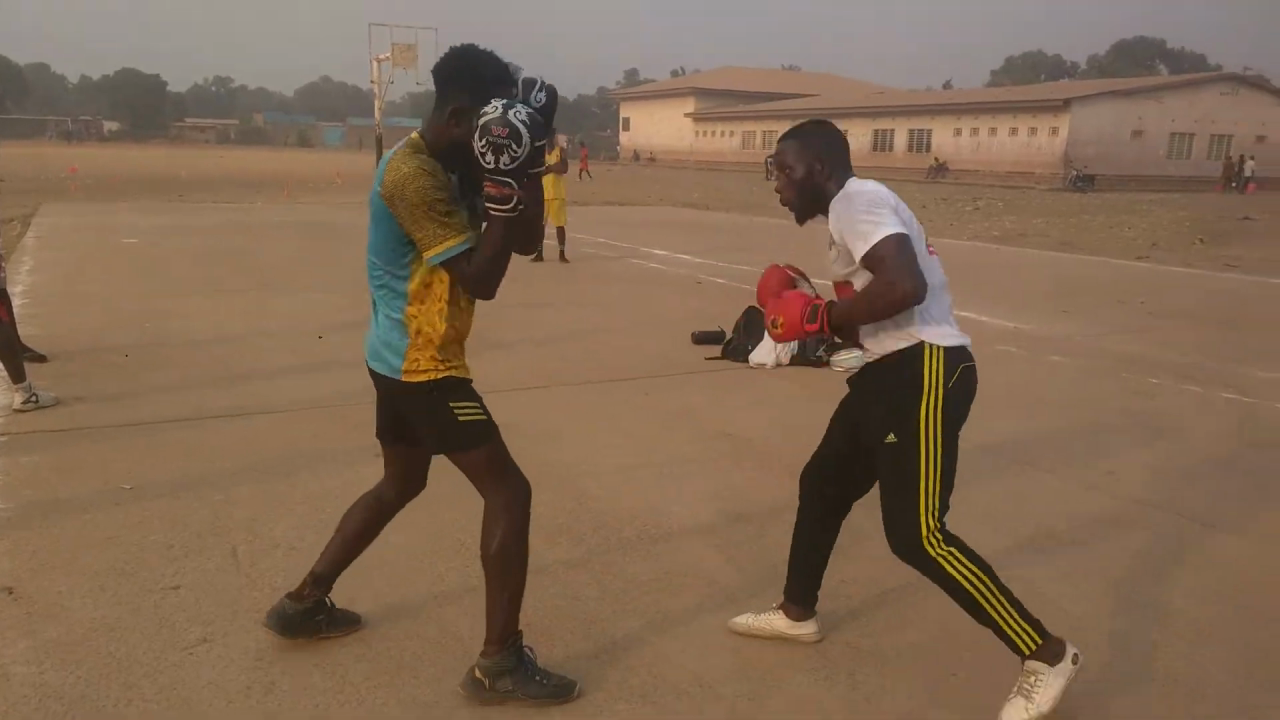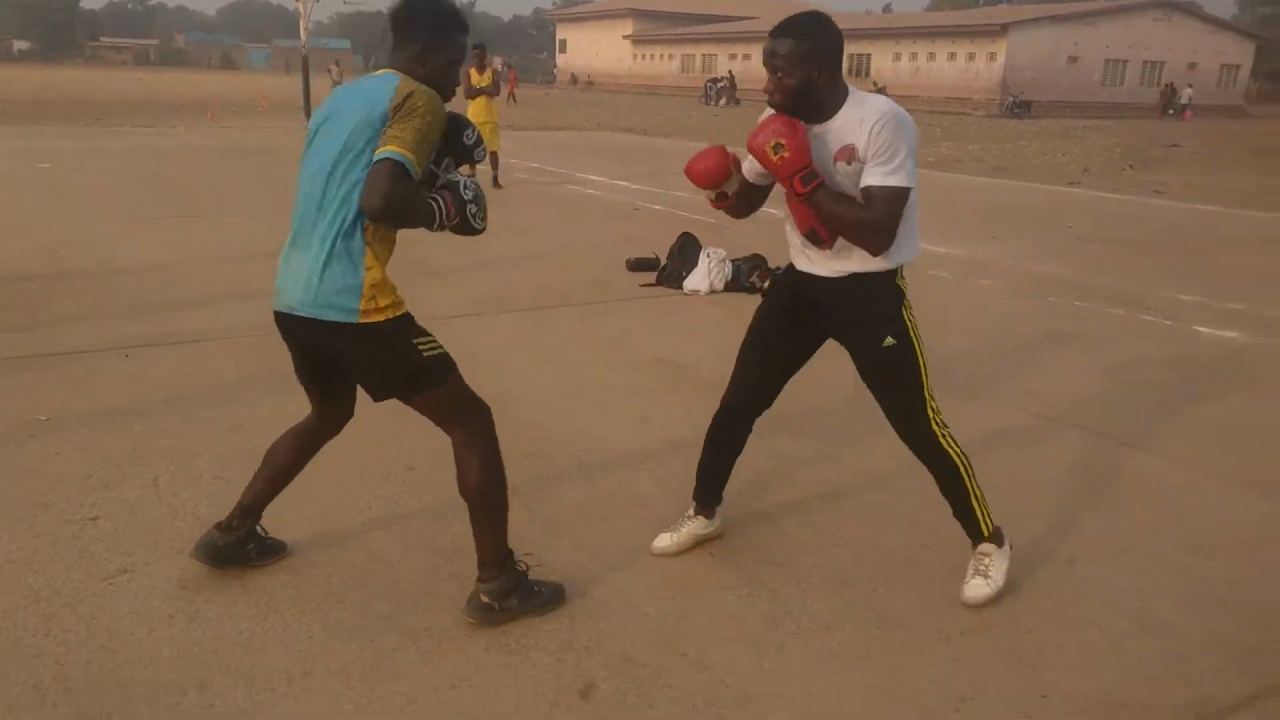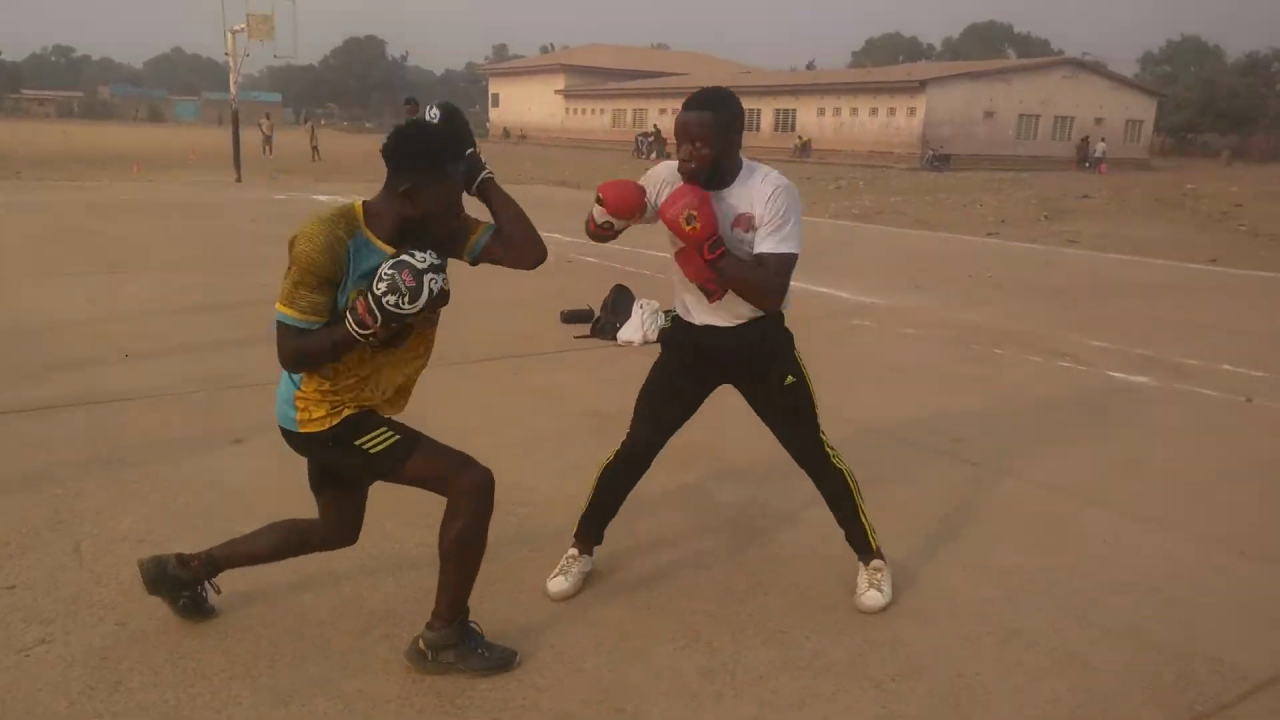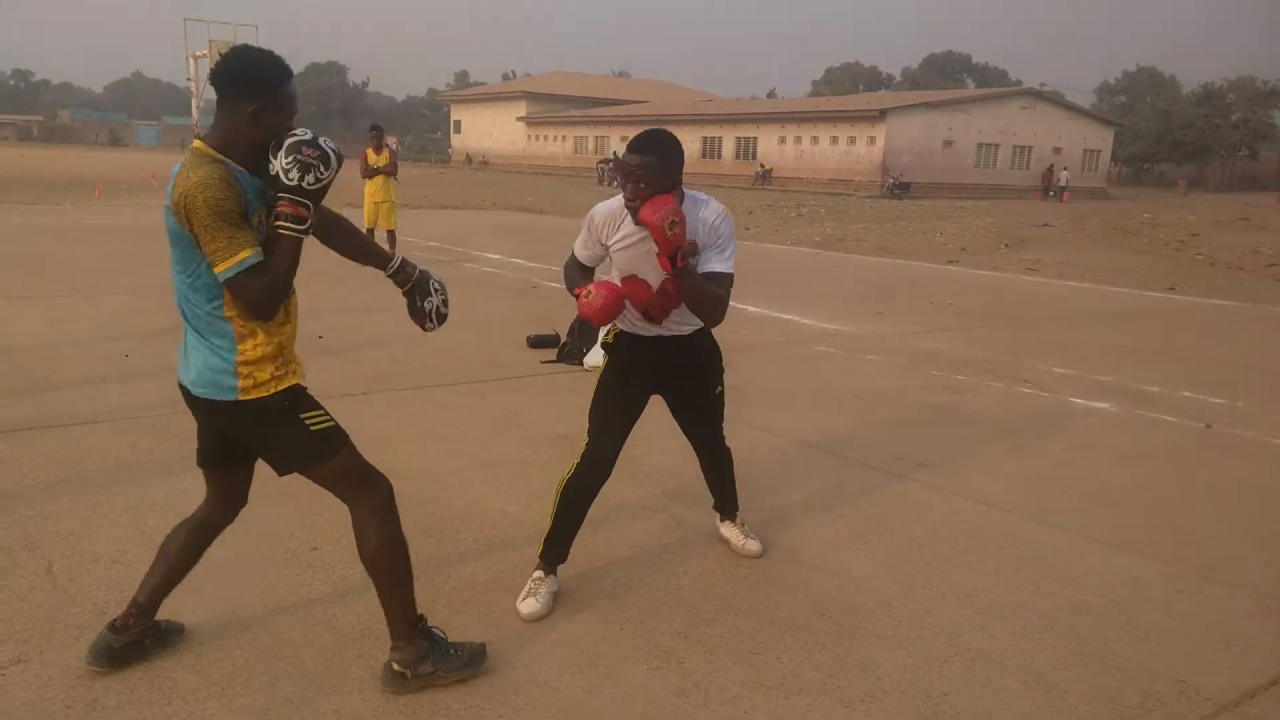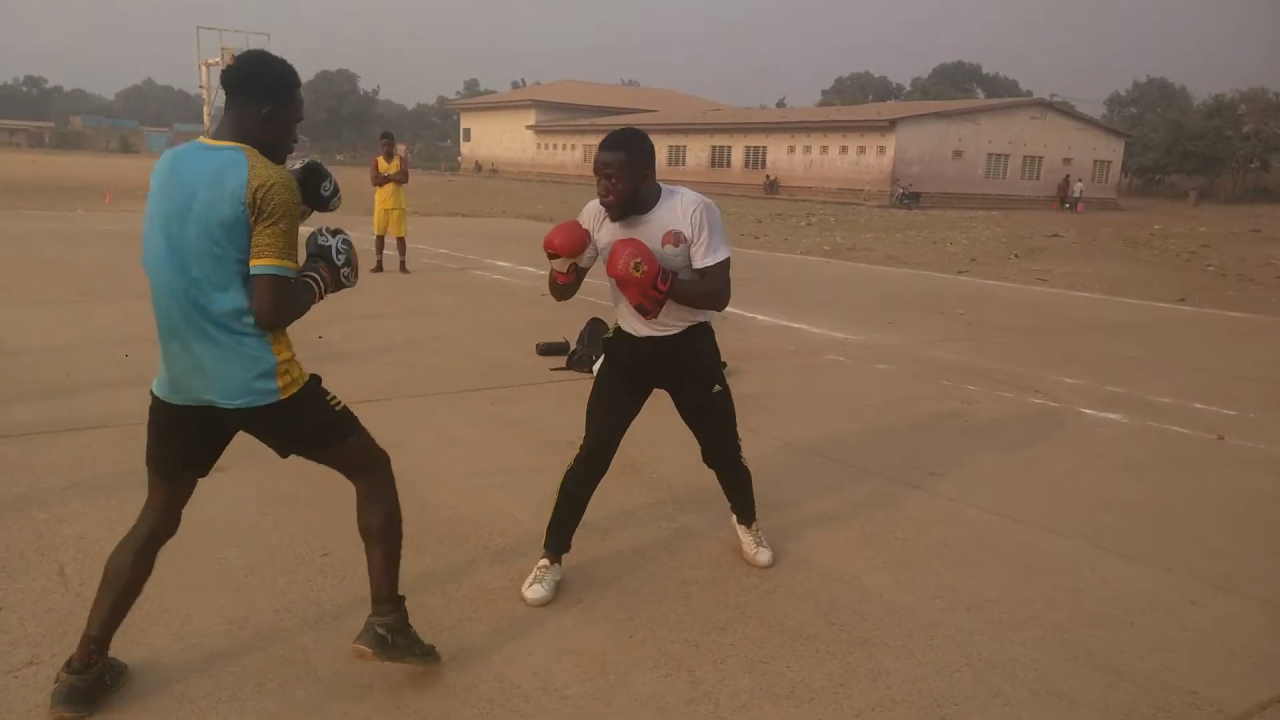
dt=0.4s
person 1, frame 1
left shoulder: (451, 163)
right shoulder: (414, 175)
left elbow: (522, 239)
right elbow: (481, 280)
left wrist: (521, 162)
right wrist: (504, 188)
left hip: (394, 357)
right hip: (421, 366)
left knee: (401, 483)
right knee: (508, 490)
left ankle: (303, 604)
right ankle: (500, 661)
person 1, frame 2
left shoulder: (341, 97)
right shoulder: (418, 101)
right elbow: (377, 202)
left wrist: (431, 172)
right wrist: (444, 205)
left hip: (295, 302)
right hip: (354, 308)
left knee: (329, 415)
right knee: (471, 422)
left ankle: (232, 531)
right ankle: (496, 583)
person 1, frame 3
left shoulder: (446, 231)
right shoulder: (325, 241)
left elbow: (531, 253)
right elbow: (294, 352)
left wrist: (477, 170)
right wrist: (373, 314)
left hip: (352, 411)
right hip: (320, 414)
left knee: (336, 530)
right knee: (471, 482)
left ankle: (182, 569)
right ankle: (445, 634)
person 1, frame 4
left shoulder: (244, 168)
right shoulder: (209, 184)
left elbow: (325, 220)
right elbow: (259, 301)
left wrist: (398, 265)
right wrist: (292, 206)
left hip: (207, 378)
right hip: (253, 381)
left knee: (220, 505)
right knee: (371, 493)
left ankle: (128, 630)
right ankle: (412, 648)
person 1, frame 5
left shoulder: (168, 165)
right shoulder: (269, 182)
right elbow: (275, 308)
right wrist: (325, 272)
left hip: (180, 382)
right hip: (260, 382)
left knee: (156, 519)
right knee: (373, 471)
left ankle: (83, 666)
right ankle: (387, 621)
person 2, frame 1
left shoulder: (856, 199)
right shoulder: (850, 212)
left elbow: (905, 285)
left wrist: (822, 313)
right wrist: (817, 314)
left hip: (922, 374)
right hip: (886, 374)
left knee: (916, 536)
right knee: (820, 484)
left ankle: (1046, 657)
right ankle: (796, 614)
person 2, frame 2
left shoulder: (884, 121)
right shoulder: (778, 124)
left elbow: (877, 236)
right elbow: (744, 202)
left wrist: (802, 174)
right wrist: (721, 186)
left hip: (871, 292)
right hip: (800, 286)
left knee: (918, 425)
right knee: (739, 403)
left ankle: (988, 545)
right ankle: (703, 515)
person 2, frame 3
left shoulder: (773, 191)
right shoulder: (665, 179)
left elbow: (771, 297)
right elbow: (607, 222)
left wrist: (711, 247)
right wrist: (605, 217)
left hip: (758, 339)
right hip: (691, 337)
left knee: (812, 452)
right knee: (638, 447)
left ankle: (870, 559)
right ankle: (581, 548)
person 2, frame 4
left shoulder: (713, 218)
right shoulder: (605, 216)
left elbow: (715, 313)
right elbow: (578, 270)
left wrist: (676, 259)
right wrist: (587, 296)
left hip: (692, 349)
right hip: (631, 348)
left knee: (711, 443)
right knee: (597, 459)
left ankle: (728, 518)
right ankle: (545, 570)
person 2, frame 5
left shoulder: (695, 210)
right shoulder: (594, 216)
left elbow: (718, 298)
right elbow: (562, 292)
left wrist: (660, 277)
right wrist: (562, 264)
left hip: (690, 347)
right hip: (629, 347)
left knee: (722, 449)
right knee: (593, 452)
left ankle: (746, 521)
right ankle: (551, 557)
